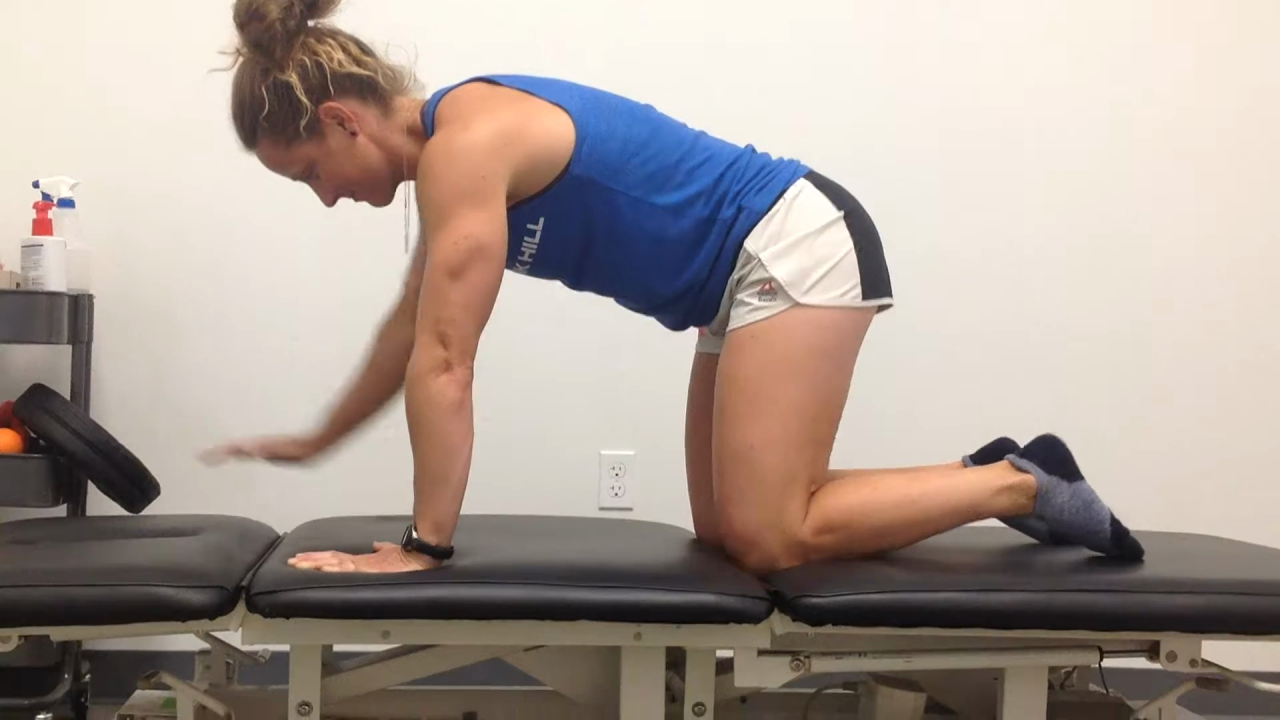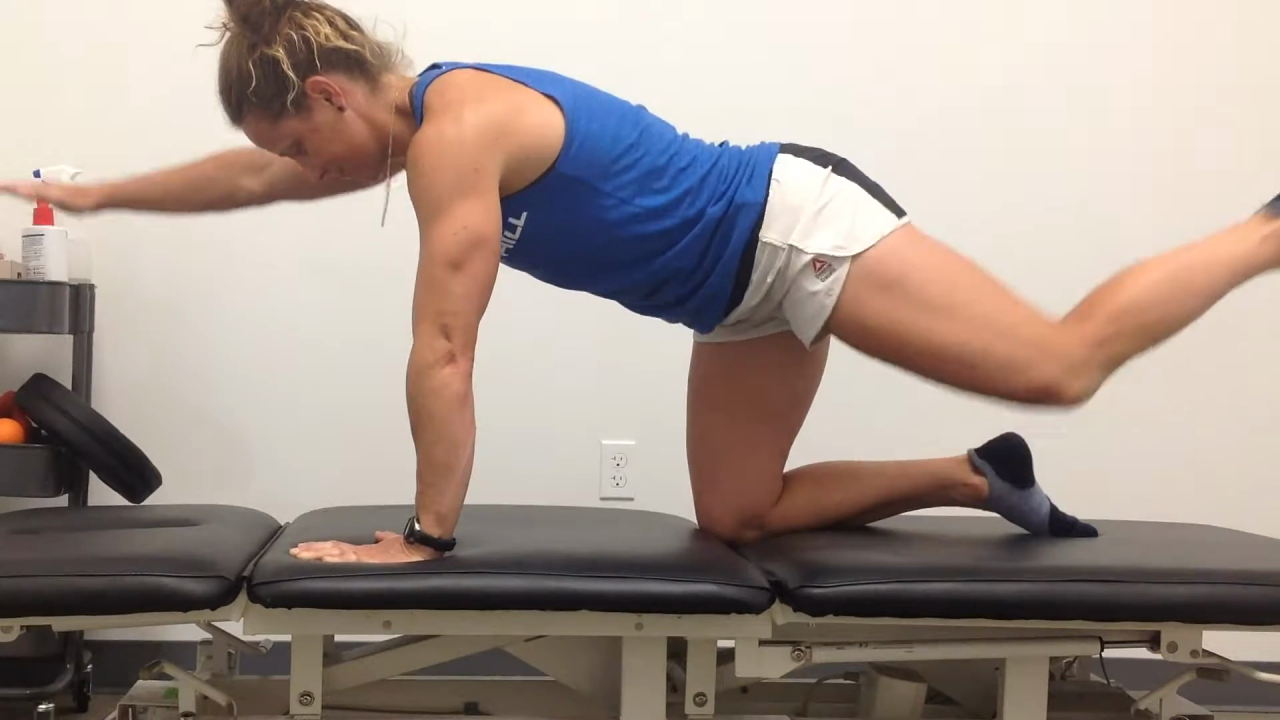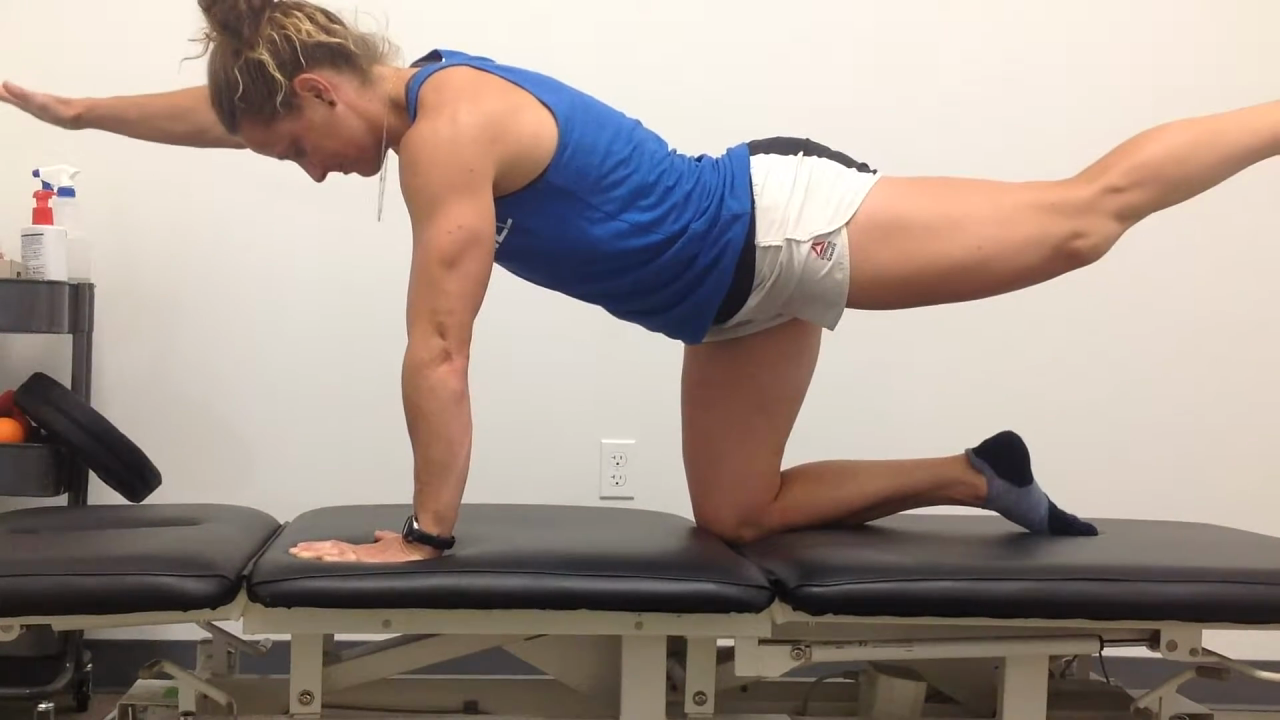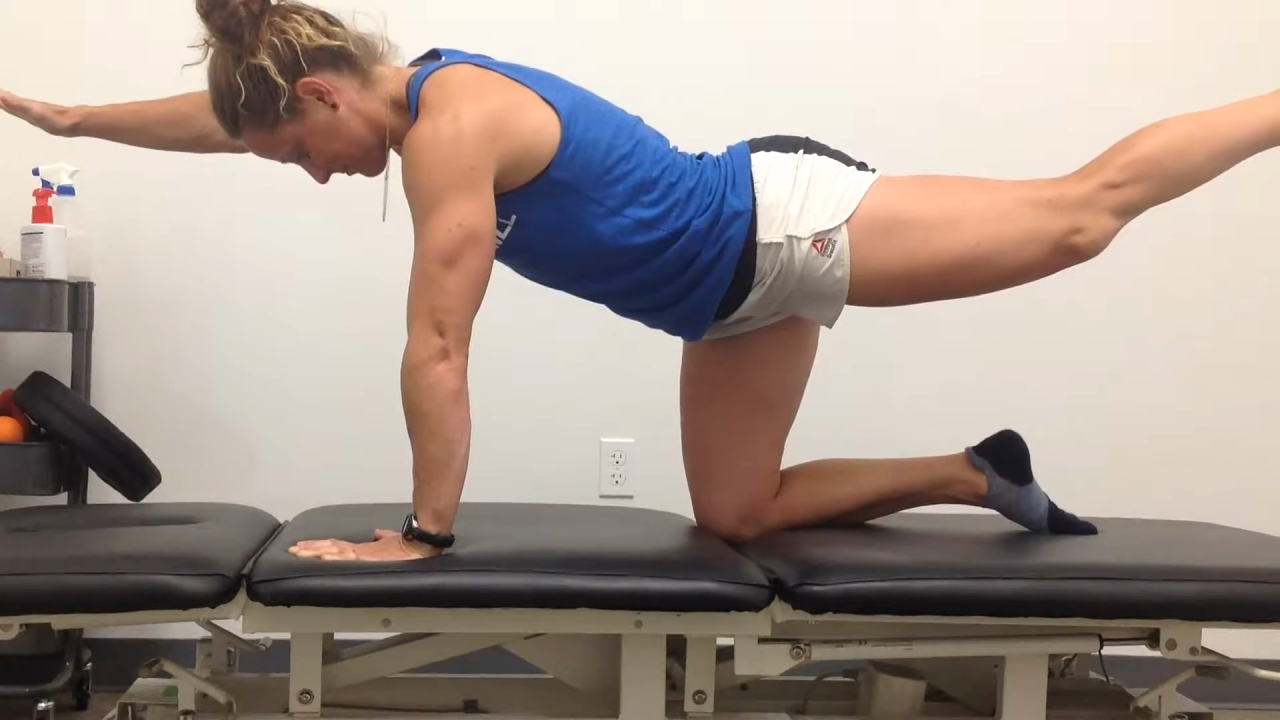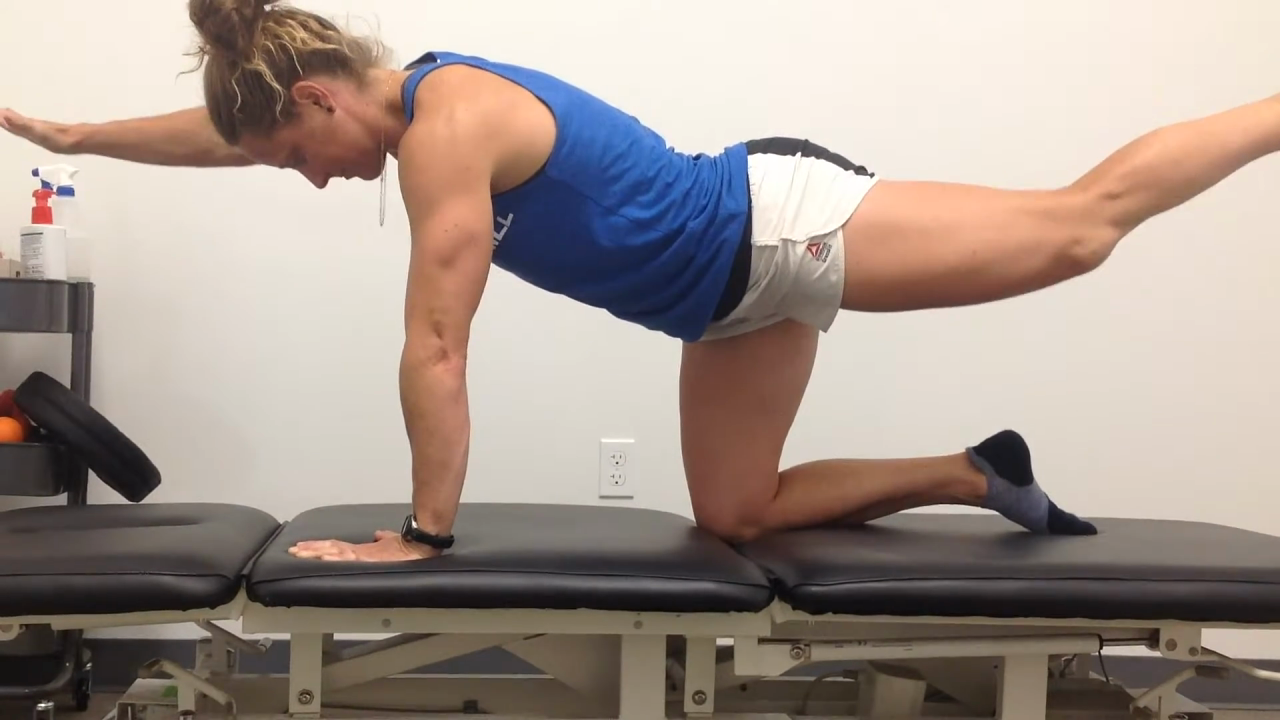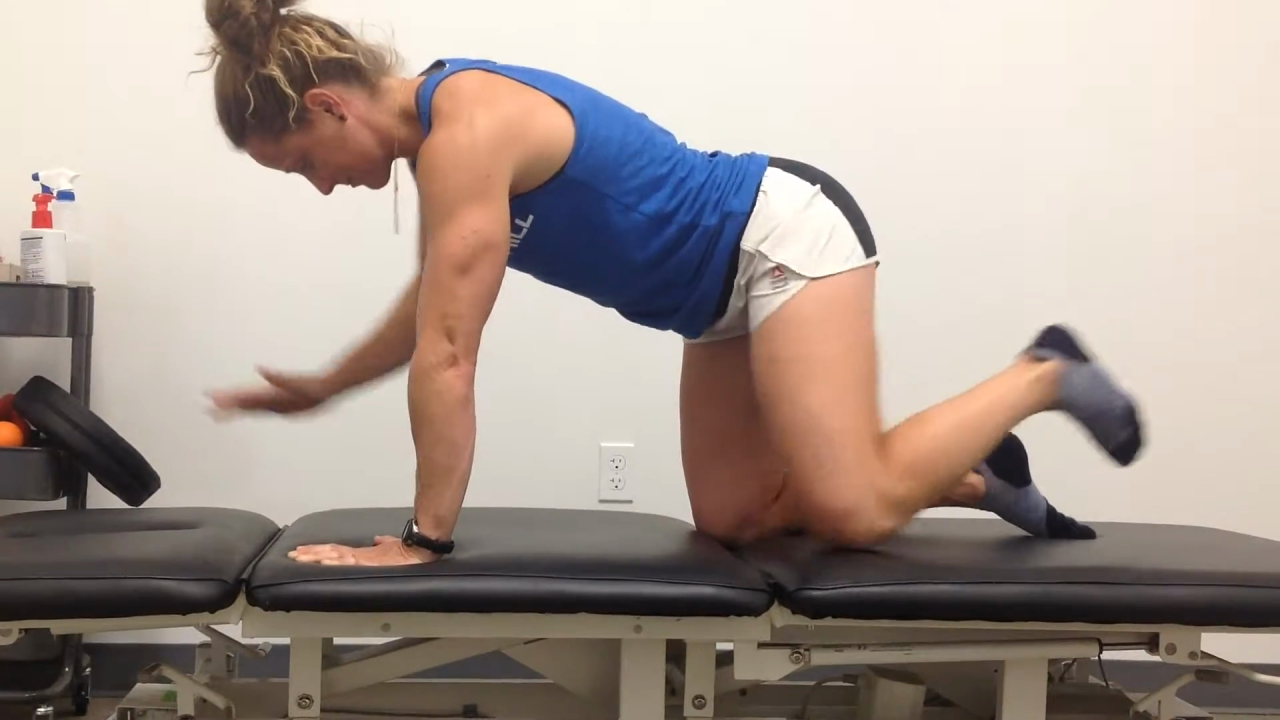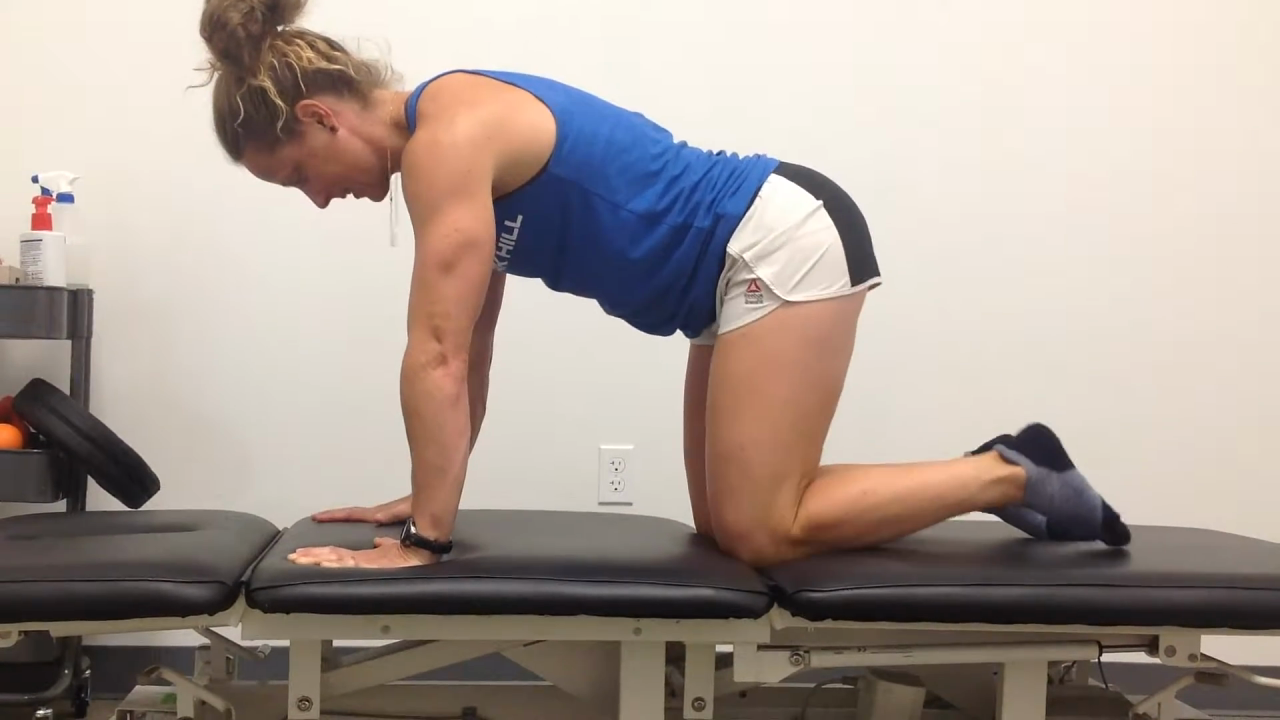
dt=0.7s
person 1, frame 1
left shoulder: (462, 143)
right shoulder: (466, 157)
left elbow: (445, 362)
right elbow: (410, 331)
left wrist: (422, 544)
right wrist: (313, 440)
left hip: (793, 246)
right hip: (747, 276)
left knee: (773, 542)
right knee: (728, 531)
left ankle: (1027, 478)
right ankle: (987, 477)
person 1, frame 2
left shoulder: (454, 131)
right shoulder: (416, 125)
left elbow: (441, 357)
right elbow: (253, 179)
left wrist: (426, 533)
left hip: (794, 227)
right hip: (749, 278)
left knee: (1059, 360)
right knee: (738, 516)
right ankle: (982, 481)
person 1, frame 3
left shoulder: (445, 128)
left elbow: (438, 352)
right elbow: (225, 111)
left wrist: (427, 532)
left hip: (787, 220)
right hip: (743, 280)
left knee: (1083, 213)
right knee: (739, 516)
right ankle: (979, 476)
person 1, frame 4
left shoulder: (450, 123)
left elbow: (436, 349)
right elbow: (227, 115)
left wrist: (424, 530)
left hip: (785, 219)
right hip: (741, 283)
left knee: (1081, 208)
right knee: (740, 515)
right ankle: (979, 476)
person 1, frame 5
left shoulder: (444, 125)
right shoulder: (412, 102)
left elbow: (435, 353)
right elbow: (233, 135)
left wrist: (423, 531)
left hip: (783, 219)
right hip: (739, 279)
left knee: (1077, 222)
right knee: (738, 514)
right ankle: (976, 476)
person 1, frame 6
left shoulder: (464, 132)
right shoulder: (440, 129)
left elbow: (447, 355)
right elbow: (427, 308)
left wrist: (425, 536)
right wrist: (322, 387)
left hip: (780, 231)
right hip: (733, 277)
left knee: (855, 512)
right knee: (735, 517)
left ankle: (1043, 374)
right ankle: (975, 480)
person 1, frame 7
left shoulder: (446, 135)
right shoulder: (455, 140)
left elbow: (435, 357)
right elbow: (469, 349)
left wrist: (425, 538)
right wrist: (428, 495)
left hip: (783, 241)
right hip: (750, 258)
left knee: (761, 530)
right knee: (728, 521)
left ankle: (1013, 474)
right ankle: (985, 471)
